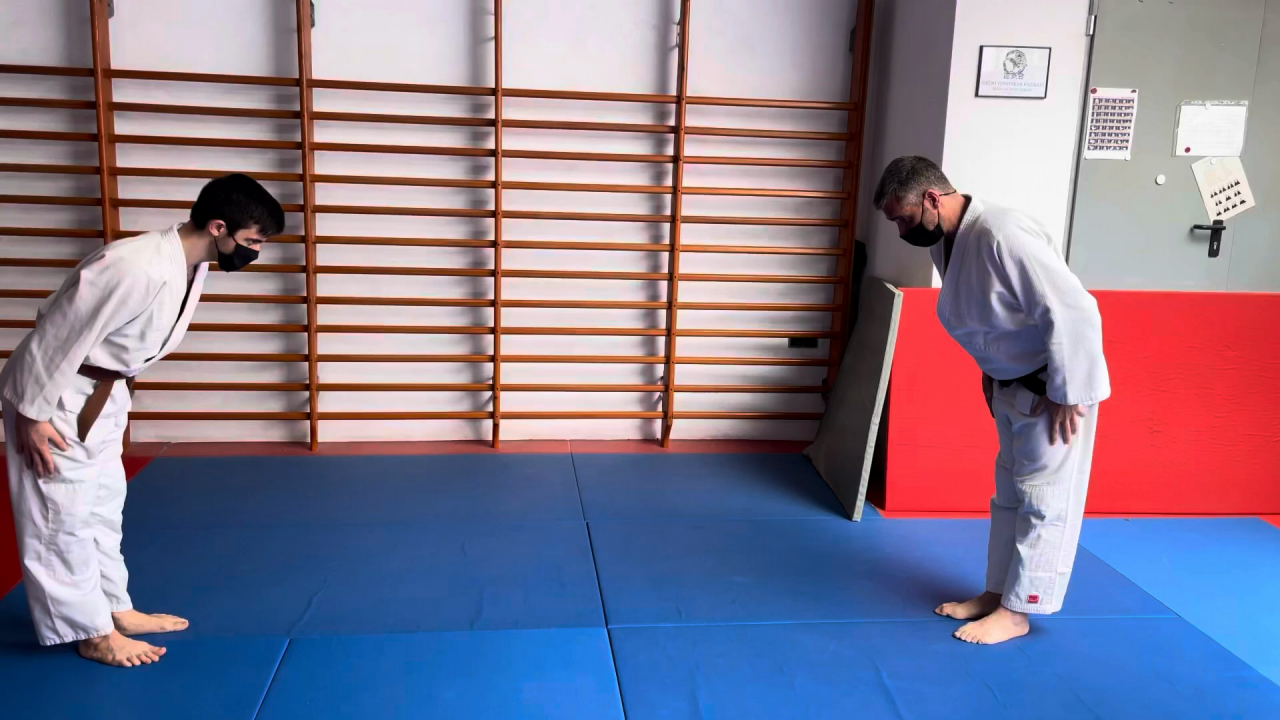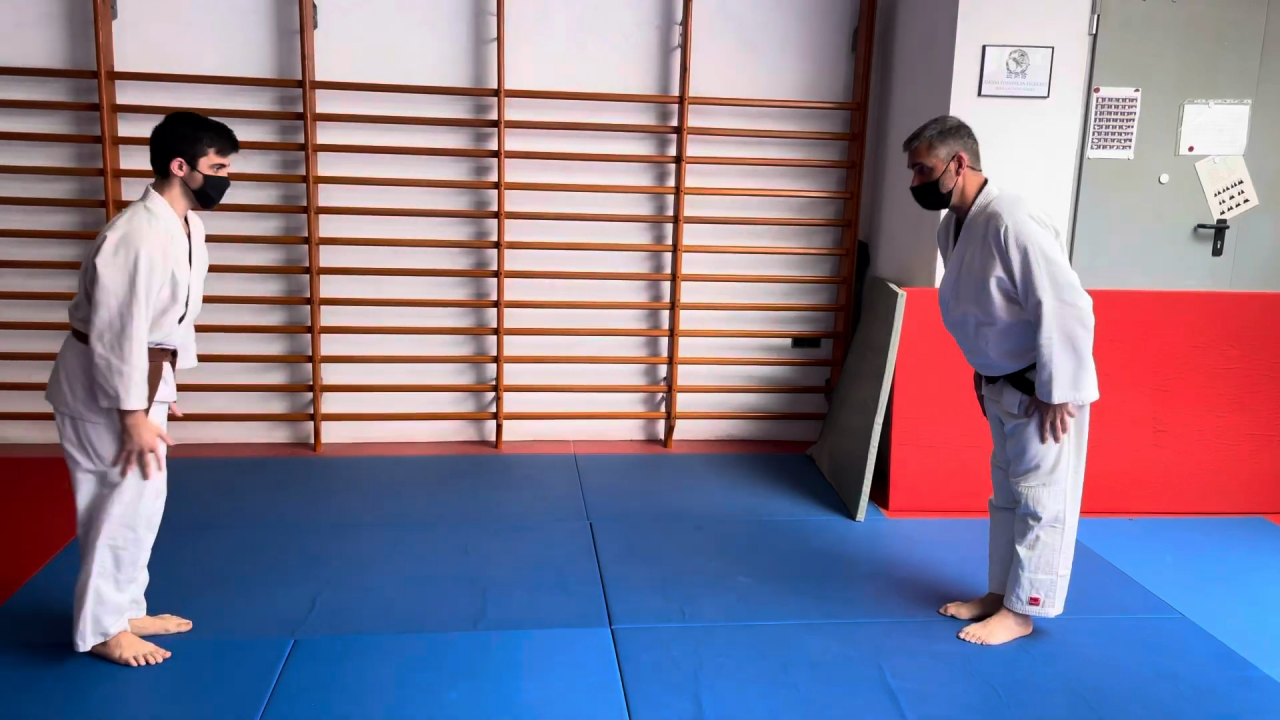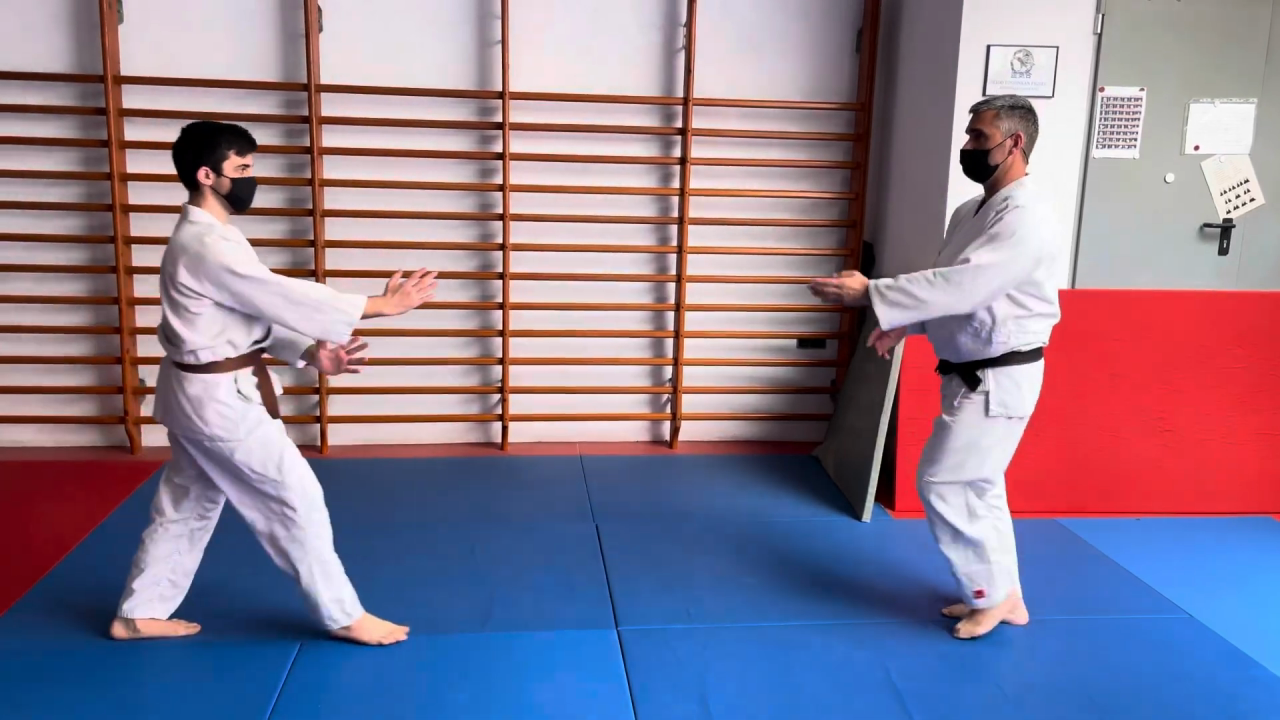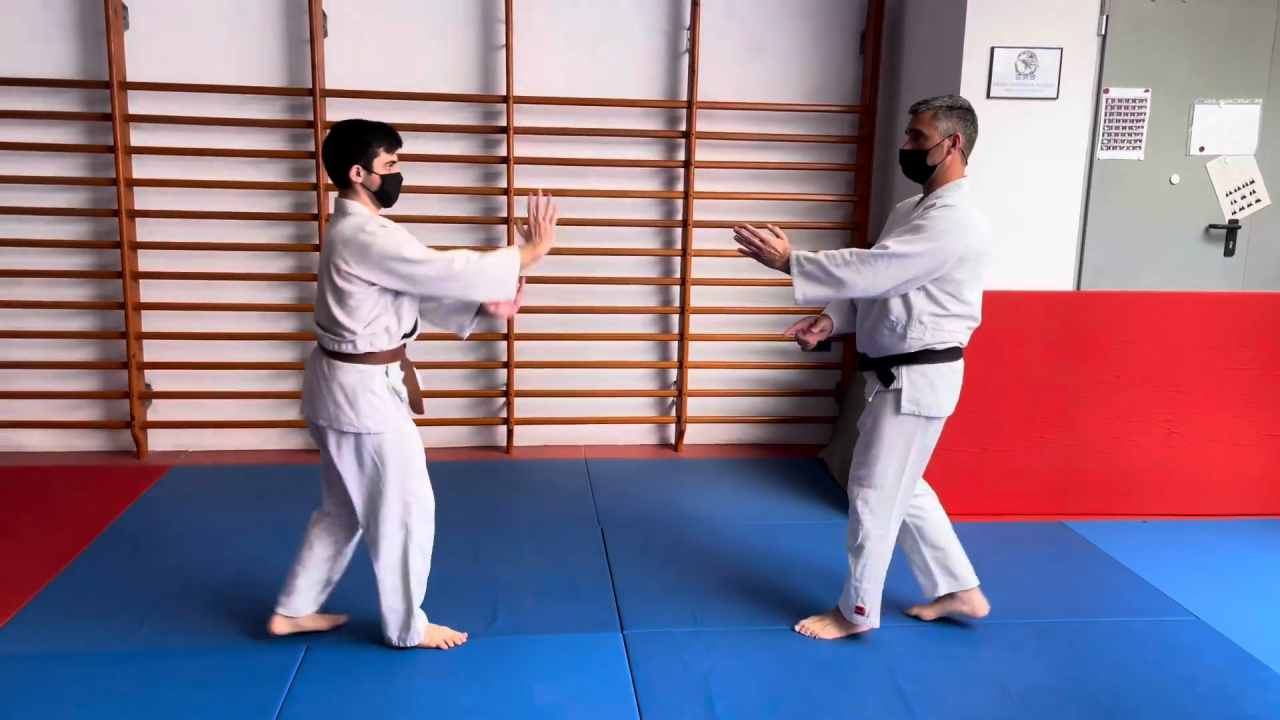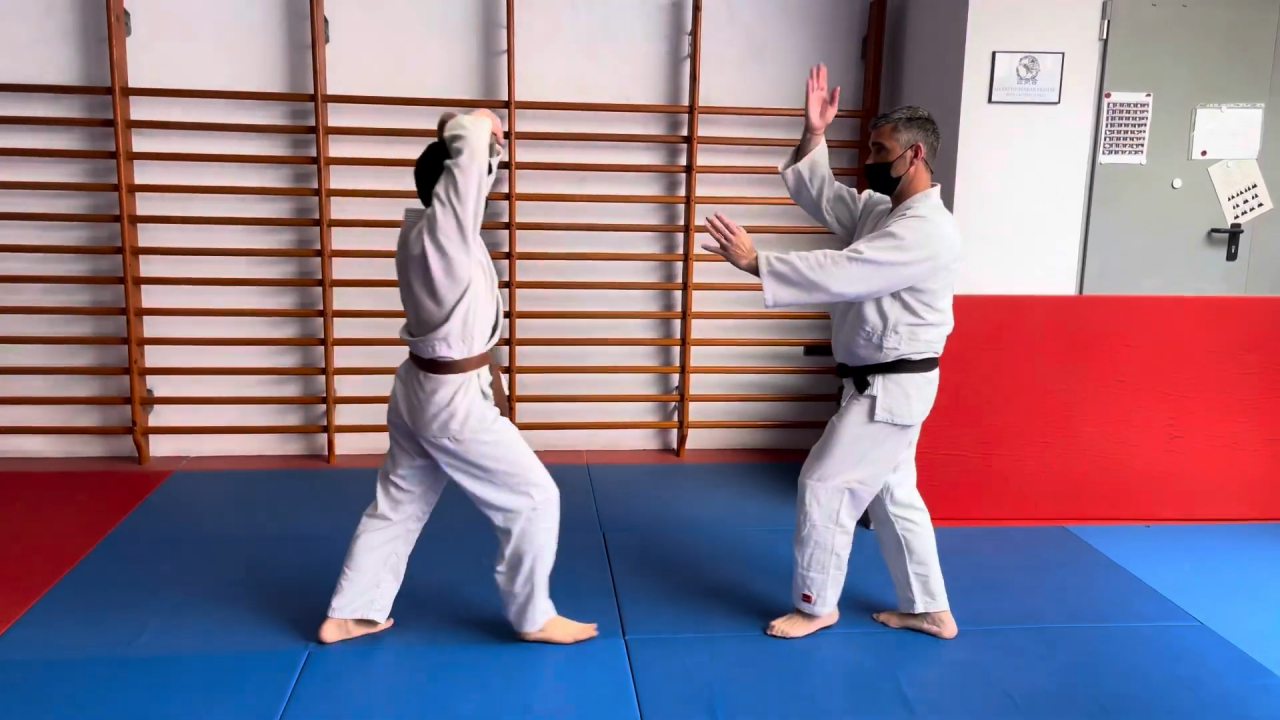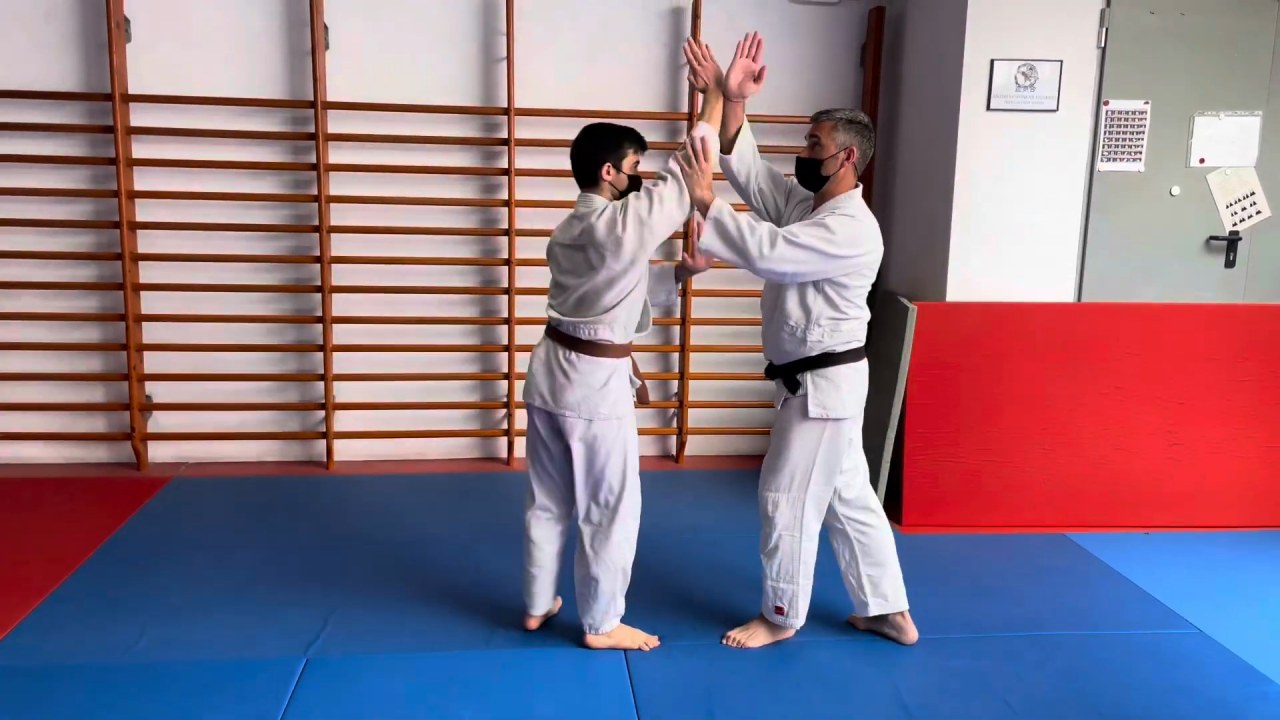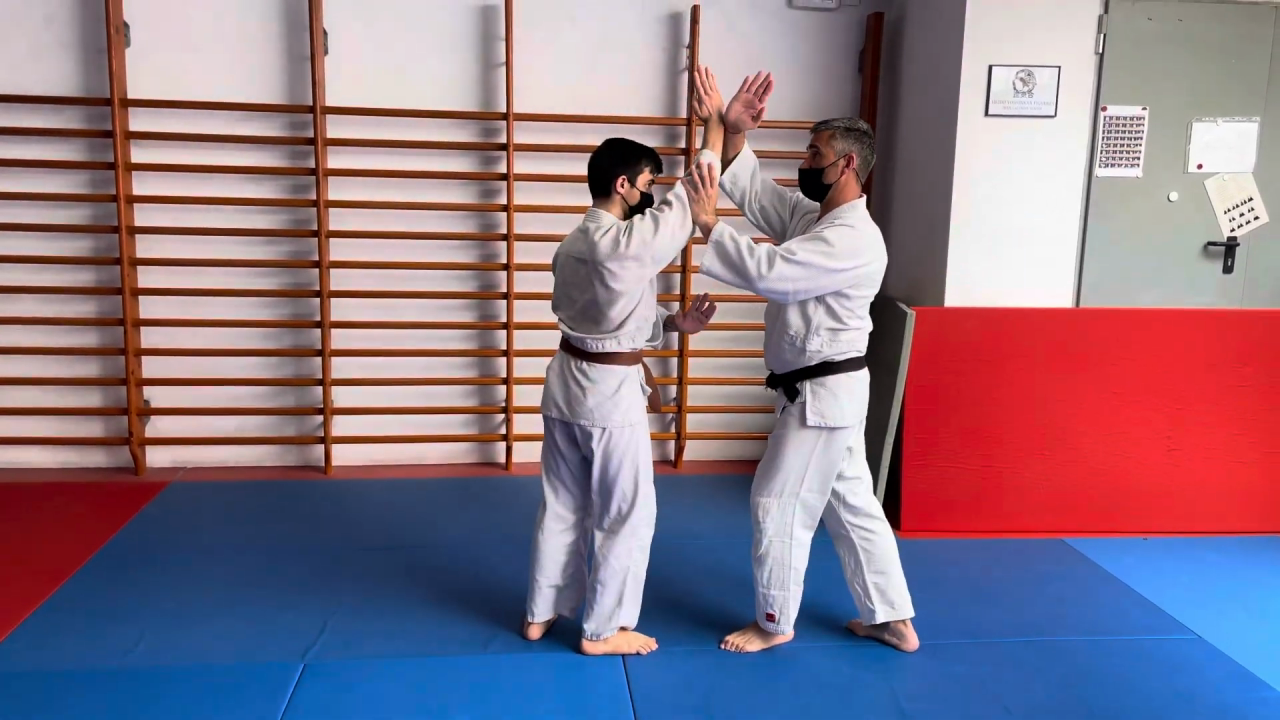
dt=0.5s
person 1, frame 1
left shoulder: (1003, 234)
right shoulder: (945, 242)
left elbow: (1073, 312)
left wrist: (1068, 395)
right wrist: (992, 373)
left hip: (1059, 385)
right hip: (1014, 383)
left knee: (1046, 496)
right knee: (1012, 491)
left ankle: (1017, 609)
right ankle: (998, 592)
person 1, frame 2
left shoulder: (1012, 223)
right shoulder: (951, 226)
left elbow: (1065, 309)
left wrist: (1057, 394)
right wrist: (984, 371)
left hip: (1049, 385)
right hip: (1005, 384)
left knee: (1043, 499)
right knee: (1009, 493)
left ankle: (1021, 610)
right ankle: (1001, 593)
person 1, frame 3
left shoulder: (1025, 219)
right shoulder: (970, 212)
left elbow: (961, 285)
right elbow: (952, 286)
left wrist: (871, 293)
right wrist: (905, 324)
left hip: (1000, 381)
right hip: (969, 376)
left knee: (943, 485)
right knee: (974, 489)
left ankle: (988, 594)
right ankle: (1004, 595)
person 1, frame 4
left shoulder: (957, 222)
right shoulder: (914, 209)
left elbow: (874, 269)
right elbow: (875, 280)
left wrist: (788, 261)
right wrist: (831, 320)
left hip: (917, 378)
right hip: (902, 374)
left knee: (875, 493)
right knee: (900, 486)
left ankle: (855, 612)
right ankle: (957, 588)
person 1, frame 5
left shoulder: (927, 231)
right shoulder: (879, 210)
left elbow: (838, 274)
right elbow: (814, 192)
left wrist: (754, 262)
right wrist: (815, 130)
left hip: (893, 388)
right hip: (880, 384)
left knee: (824, 486)
right knee: (893, 495)
left ankle: (815, 604)
right ankle: (930, 609)
person 1, frame 6
left shoulder: (851, 229)
right shoulder: (804, 203)
left elbow: (768, 250)
right elbow: (748, 168)
left wrist: (706, 202)
right wrist: (732, 100)
left hip: (823, 383)
right hip: (819, 380)
left knee: (788, 500)
right knee: (850, 497)
left ankle: (781, 616)
right ankle: (889, 611)
person 1, frame 7
left shoulder: (854, 238)
right shoulder: (809, 215)
left elbow: (770, 272)
right elbow: (751, 189)
left wrist: (709, 225)
right wrist: (733, 130)
left hip: (823, 394)
right hip: (828, 389)
left knee: (778, 504)
right knee: (852, 504)
left ankle: (774, 622)
right ankle: (892, 618)
person 2, frame 1
left shoulder: (190, 264)
right shoulder: (136, 268)
right elbow: (58, 336)
left hip: (100, 393)
right hip: (56, 393)
left knee: (101, 501)
right knee: (64, 511)
left ankle: (112, 609)
right ankle: (90, 631)
person 2, frame 2
left shoulder: (186, 225)
right shoulder: (139, 234)
right elbow: (117, 331)
left wrist: (163, 390)
right wrist: (135, 414)
left hip: (143, 378)
right hip: (103, 384)
left knee: (138, 498)
right knee: (124, 500)
left ankle: (124, 611)
right ankle: (102, 628)
person 2, frame 3
left shoulder: (212, 234)
right shoulder: (206, 246)
left elbow: (265, 309)
right elbow: (284, 297)
left wrist: (313, 351)
right wrist: (382, 305)
left hip: (206, 392)
right hip: (219, 398)
left knee: (185, 507)
right knee: (294, 499)
left ankle: (138, 613)
right ankle: (344, 615)
person 2, frame 4
left shoulder: (355, 227)
right shoulder: (365, 236)
left elbow: (422, 290)
right elbow: (444, 270)
left wrist: (483, 306)
right wrist: (529, 251)
left hip: (345, 381)
right hip: (363, 388)
left knee: (343, 509)
right knee: (406, 507)
left ankle: (294, 608)
right ankle: (405, 624)
person 2, frame 5
left shoulder: (419, 228)
right shoulder: (442, 231)
left elbow: (474, 153)
right elbow: (469, 146)
left wrist: (477, 132)
right wrist: (461, 128)
left hip: (421, 390)
right hip: (456, 399)
left knee: (396, 505)
right knee: (532, 499)
left ankle: (347, 614)
right ankle: (535, 616)
person 2, frame 6
left shoulder: (566, 231)
right shoulder: (625, 222)
right elbow: (688, 172)
left wrist: (681, 270)
right wrist: (714, 98)
left hip: (550, 371)
right hip: (597, 382)
left knee: (547, 499)
right knee: (610, 508)
left ankle: (536, 602)
right ankle: (601, 622)
person 2, frame 7
left shoulder: (571, 244)
right shoulder: (629, 243)
right elbow: (690, 200)
left wrist: (671, 322)
right wrist: (715, 126)
left hip: (566, 383)
right hip: (612, 394)
left knee: (562, 507)
right knee: (626, 515)
left ankle: (540, 613)
right ankle: (603, 629)
